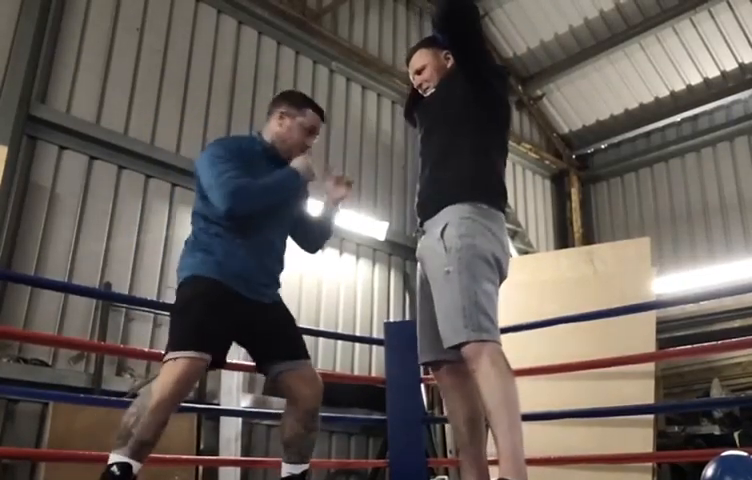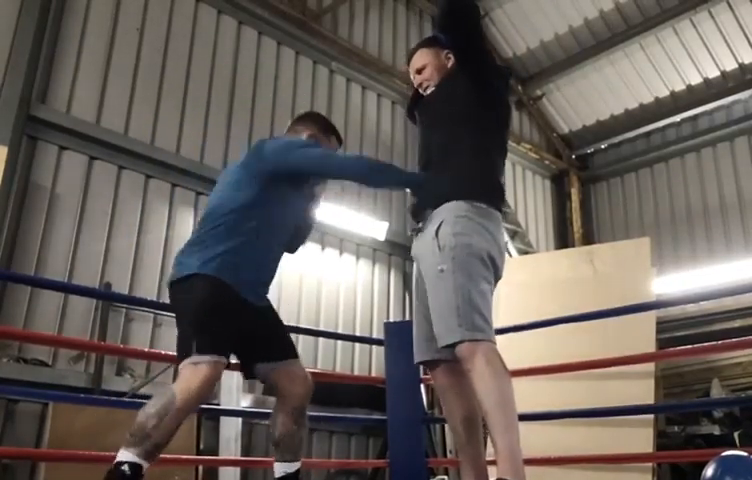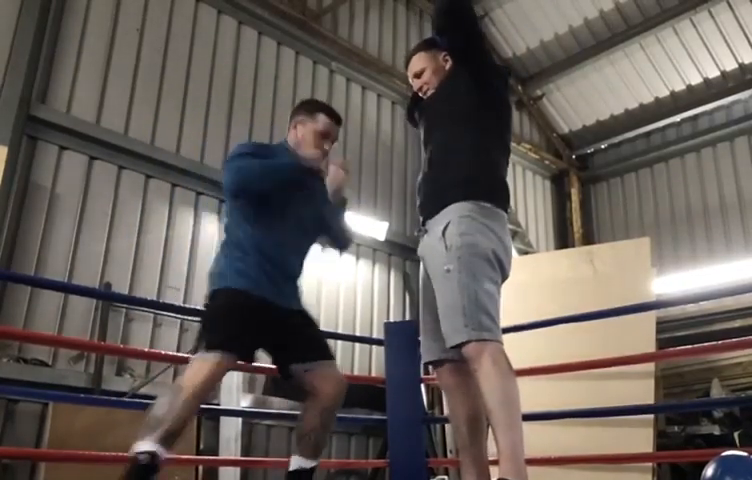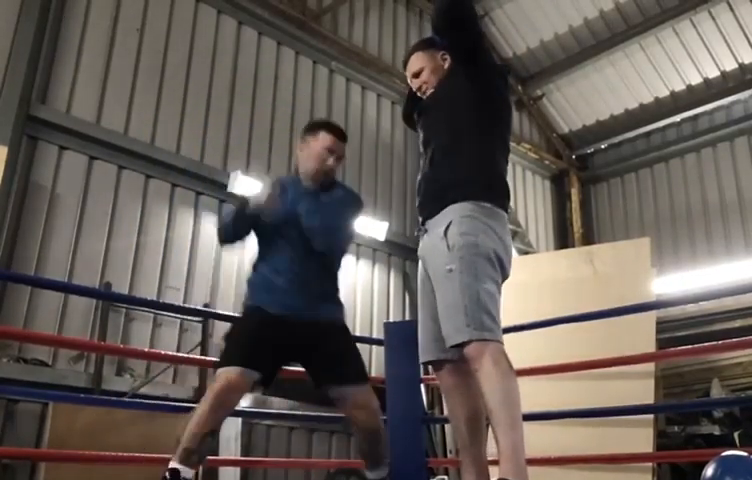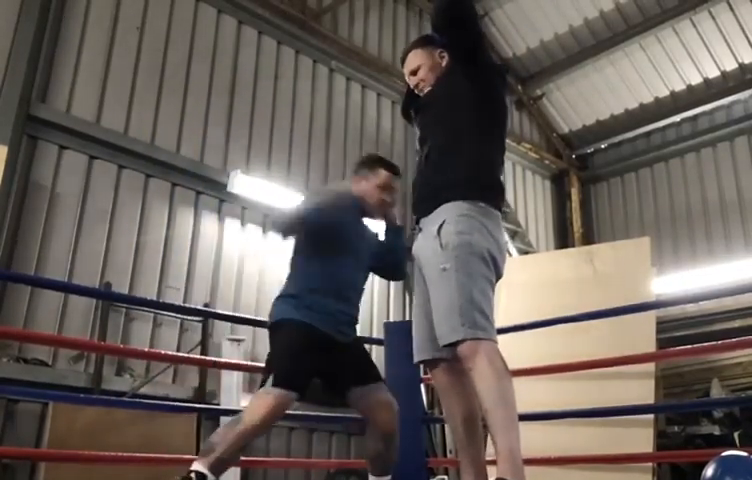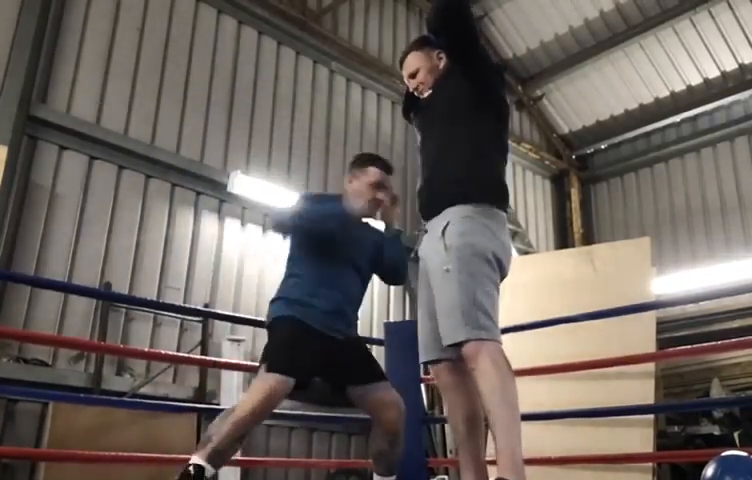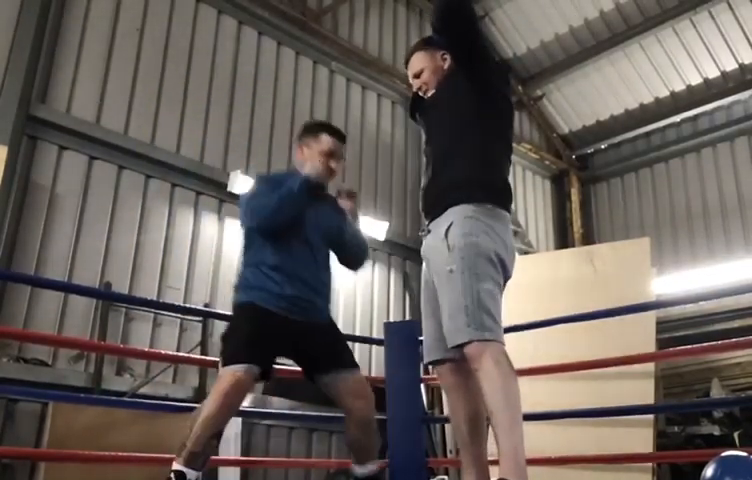
dt=0.2s
person 1, frame 1
left shoulder: (478, 80)
right shoulder: (439, 106)
right elbow: (410, 111)
right wrist: (421, 89)
left hip: (465, 221)
right hip: (437, 232)
left knee: (476, 344)
right knee: (447, 363)
person 1, frame 2
left shoulder: (479, 79)
right shoulder: (438, 106)
right elbow: (413, 110)
right wrist: (423, 87)
left hip: (460, 220)
right hip: (435, 229)
left knee: (471, 343)
right knee: (443, 362)
person 1, frame 3
left shoulder: (479, 80)
right shoulder: (438, 108)
right elbow: (413, 113)
right wrist: (422, 92)
left hip: (465, 220)
right hip: (437, 232)
left knee: (476, 344)
right knee: (447, 362)
person 1, frame 4
left shoulder: (478, 80)
right shoulder: (437, 109)
right elbow: (408, 113)
left hip: (466, 220)
right hip: (437, 232)
left knee: (478, 344)
right knee: (448, 362)
person 1, frame 5
left shoulder: (475, 78)
right shoulder: (434, 105)
right elbow: (408, 109)
left hip: (460, 219)
right hip: (433, 229)
left knee: (472, 342)
right knee: (442, 360)
person 1, frame 6
left shoulder: (474, 78)
right shoulder: (435, 107)
right elbow: (408, 109)
left hip: (466, 221)
right hip: (437, 232)
left knee: (476, 343)
right knee: (445, 361)
person 1, frame 7
left shoulder: (479, 78)
right shoulder: (442, 107)
right elbow: (416, 109)
left hip: (469, 221)
right hip: (442, 232)
left knee: (479, 344)
right knee: (449, 361)
person 2, frame 1
left shoulder: (290, 184)
right shoulder: (223, 152)
left elbow: (311, 242)
right elbow: (232, 201)
left wrist: (330, 207)
right wrist: (294, 175)
left hip: (261, 294)
right hip: (209, 281)
left knee: (306, 388)
right knee: (179, 373)
person 2, frame 2
left shoulder: (292, 178)
right shoulder: (278, 152)
left elbow: (284, 242)
right elbow: (350, 167)
left wrist: (308, 208)
right wrist: (417, 180)
left hip: (244, 292)
right hip: (207, 278)
left knee: (296, 386)
right knee: (199, 380)
person 2, frame 3
left shoulder: (316, 185)
right shoulder: (256, 158)
left elbow: (340, 240)
right elbow: (236, 181)
left wrist: (335, 196)
right wrist: (302, 165)
left hip: (285, 301)
right hip: (237, 290)
left knee: (331, 386)
right knee: (206, 372)
person 2, frame 4
left shoulder: (341, 198)
right shoulder: (277, 191)
left elbow: (331, 241)
right elbow: (228, 232)
left wrist: (298, 197)
right wrist: (250, 208)
left hip: (324, 321)
right hip: (267, 311)
left knee: (366, 411)
right knee: (224, 388)
person 2, frame 5
left shoulder: (366, 235)
right shoulder: (326, 211)
left elbow: (396, 270)
right elbow: (286, 224)
left wrist: (393, 225)
right wrist: (344, 198)
left hip: (340, 335)
right hip: (300, 324)
left knee: (386, 412)
right knee: (269, 408)
person 2, frame 6
left shoulder: (372, 235)
right shoulder: (317, 205)
left elbow: (397, 275)
right elbow: (284, 222)
left wrist: (393, 228)
right wrist: (346, 210)
left hip: (342, 335)
right hip: (298, 322)
left knee: (391, 408)
right knee: (265, 395)
person 2, frame 7
left shoulder: (330, 207)
right shoulder: (265, 186)
left elbow: (355, 258)
right elbow: (255, 218)
left wrist: (348, 219)
right wrist: (305, 179)
left hip: (313, 316)
right hip: (260, 306)
left knee: (359, 397)
right knee: (231, 385)
